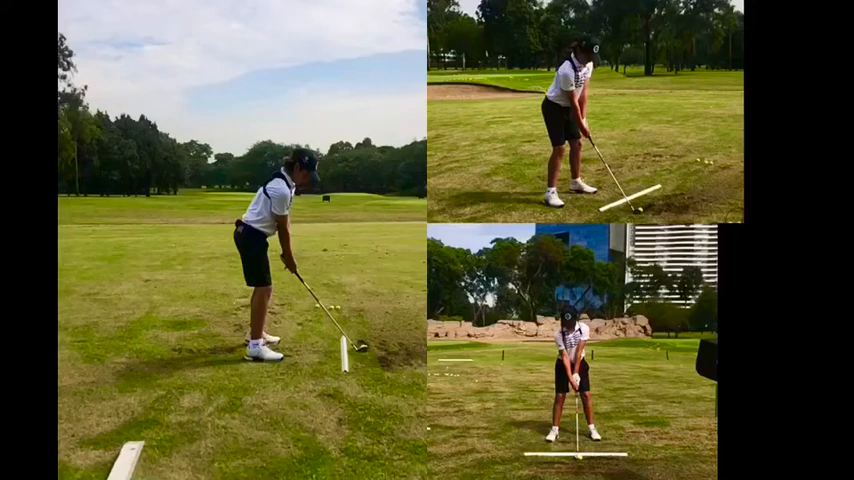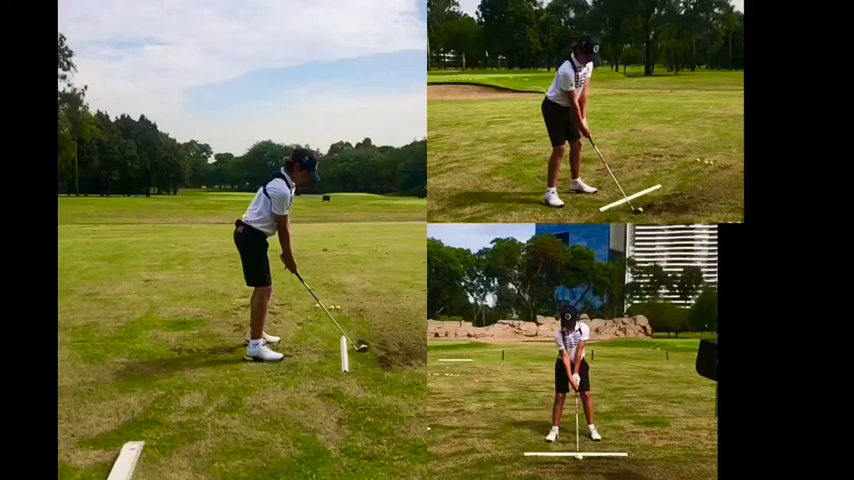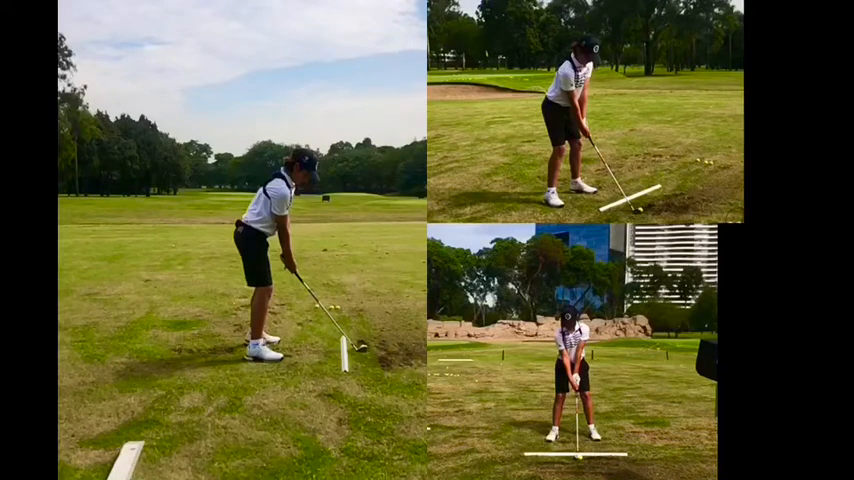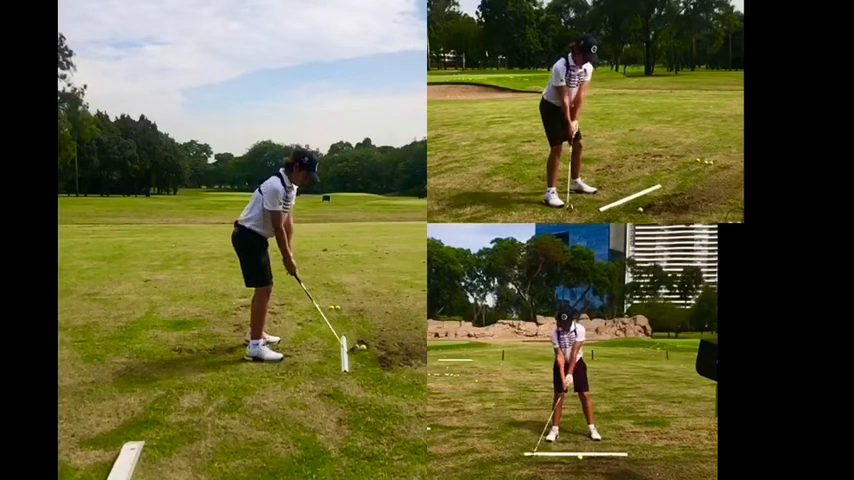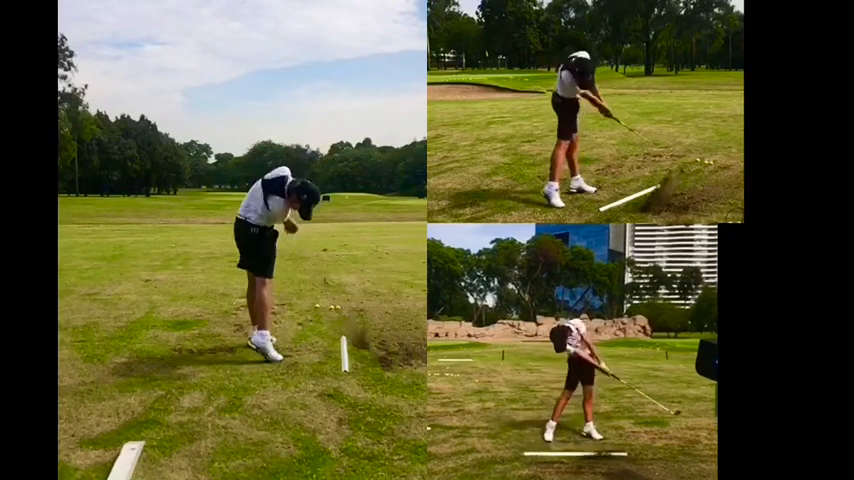
dt=1s
person 1, frame 1
left shoulder: (283, 182)
right shoulder: (282, 191)
left elbow: (284, 223)
right elbow: (283, 228)
left wrist: (287, 253)
right wrist: (289, 257)
left hip: (250, 234)
right hip: (252, 237)
left knee: (262, 287)
right knee: (264, 289)
left ankle: (256, 333)
right ankle: (255, 346)
person 1, frame 2
left shoulder: (284, 182)
right shoulder: (282, 190)
left elbow: (284, 224)
right elbow: (283, 228)
left wrist: (287, 253)
right wrist: (289, 257)
left hip: (250, 234)
right hip: (252, 237)
left knee: (262, 287)
right knee: (264, 289)
left ankle: (256, 332)
right ankle: (255, 346)
person 1, frame 3
left shoulder: (284, 182)
right shoulder: (282, 190)
left elbow: (284, 224)
right elbow: (283, 228)
left wrist: (287, 254)
right wrist: (289, 258)
left hip: (251, 235)
right hip: (252, 237)
left knee: (262, 287)
right knee: (265, 289)
left ankle: (255, 333)
right ankle: (255, 346)
person 1, frame 4
left shoulder: (290, 187)
right shoulder: (275, 186)
left elbow: (288, 222)
right elbow: (277, 227)
left wrist: (290, 252)
right wrist: (287, 258)
left hip: (256, 238)
right hip: (247, 237)
left knee: (264, 287)
right knee: (264, 289)
left ankle: (255, 333)
right ankle: (255, 346)
person 1, frame 5
left shoulder: (285, 174)
right shoulder: (277, 205)
right elbow: (286, 224)
left wrist: (288, 221)
right wrist: (291, 224)
left hip: (243, 227)
right hip: (258, 233)
left knee: (254, 280)
right knee: (263, 282)
left ankle: (257, 331)
right ankle: (261, 335)
person 2, frame 1
left shoulder: (588, 65)
right shoulder: (567, 71)
left elbow: (584, 92)
right elbow: (573, 101)
left wrist: (584, 118)
right wrist: (582, 125)
left hip: (568, 108)
right hip: (554, 108)
left knee: (577, 144)
right knee: (559, 148)
left ankle: (576, 182)
right ankle: (551, 192)
person 2, frame 2
left shoulder: (588, 65)
right shoulder: (567, 71)
left elbow: (584, 92)
right elbow: (573, 101)
left wrist: (584, 118)
right wrist: (582, 125)
left hip: (567, 108)
right hip: (554, 108)
left knee: (577, 143)
right knee: (560, 148)
left ankle: (576, 182)
right ankle: (551, 192)
person 2, frame 3
left shoulder: (588, 65)
right shoulder: (567, 71)
left elbow: (584, 92)
right elbow: (573, 101)
left wrist: (583, 119)
right wrist: (581, 125)
left hip: (567, 108)
right hip: (554, 108)
left knee: (577, 143)
right knee: (560, 148)
left ankle: (576, 182)
right ankle: (551, 192)
person 2, frame 4
left shoulder: (588, 68)
right shoulder: (560, 67)
left elbow: (580, 95)
right elbow: (563, 98)
left wrist: (575, 121)
right wrist: (568, 123)
left hip: (568, 108)
right hip: (551, 107)
left knee: (577, 144)
right knee: (557, 148)
left ankle: (576, 182)
right ankle: (551, 192)
person 2, frame 5
left shoulder: (583, 57)
right shoulder: (568, 77)
right elbow: (587, 95)
left wrist: (601, 101)
right wrist: (604, 108)
left hip: (568, 101)
right hip: (565, 102)
left knee: (573, 141)
right knee: (563, 142)
left ankle: (576, 181)
right ankle: (552, 187)
person 3, frame 1
left shoulder: (584, 328)
right shoulder: (559, 335)
left elbow: (579, 352)
right elbow: (565, 356)
left wrist: (576, 373)
right wrist: (570, 378)
left hip: (579, 363)
right hip: (563, 365)
left knee: (586, 395)
right knee: (560, 396)
left ankle: (592, 428)
right ankle: (555, 429)
person 3, frame 2
left shoulder: (584, 328)
right shoulder: (559, 334)
left elbow: (579, 351)
right elbow: (565, 356)
left wrist: (576, 372)
right wrist: (570, 378)
left hip: (579, 364)
right hip: (563, 365)
left knee: (586, 394)
right knee: (560, 396)
left ankle: (592, 428)
right ankle: (555, 429)
person 3, frame 3
left shoulder: (584, 329)
right shoulder: (559, 334)
left elbow: (579, 351)
right elbow: (565, 356)
left wrist: (576, 373)
right wrist: (570, 378)
left hip: (580, 364)
right hip: (563, 365)
left knee: (586, 394)
right knee: (560, 396)
left ankle: (592, 428)
right ankle: (555, 429)
person 3, frame 4
left shoulder: (580, 330)
right shoulder: (555, 333)
left elbow: (574, 353)
right elbow: (559, 356)
left wrist: (570, 374)
right wrist: (563, 377)
left hip: (577, 364)
right hip: (561, 365)
left knee: (584, 395)
right knee: (558, 396)
left ankle: (592, 428)
right ankle: (555, 429)
person 3, frame 5
left shoulder: (577, 324)
right shoulder: (564, 344)
left elbow: (587, 342)
right elbow: (581, 356)
left wrist: (600, 361)
right wrist: (599, 366)
left hip: (588, 359)
right hip: (576, 361)
left knee: (588, 392)
right knee: (567, 393)
left ankle: (589, 426)
right ankle: (551, 425)
